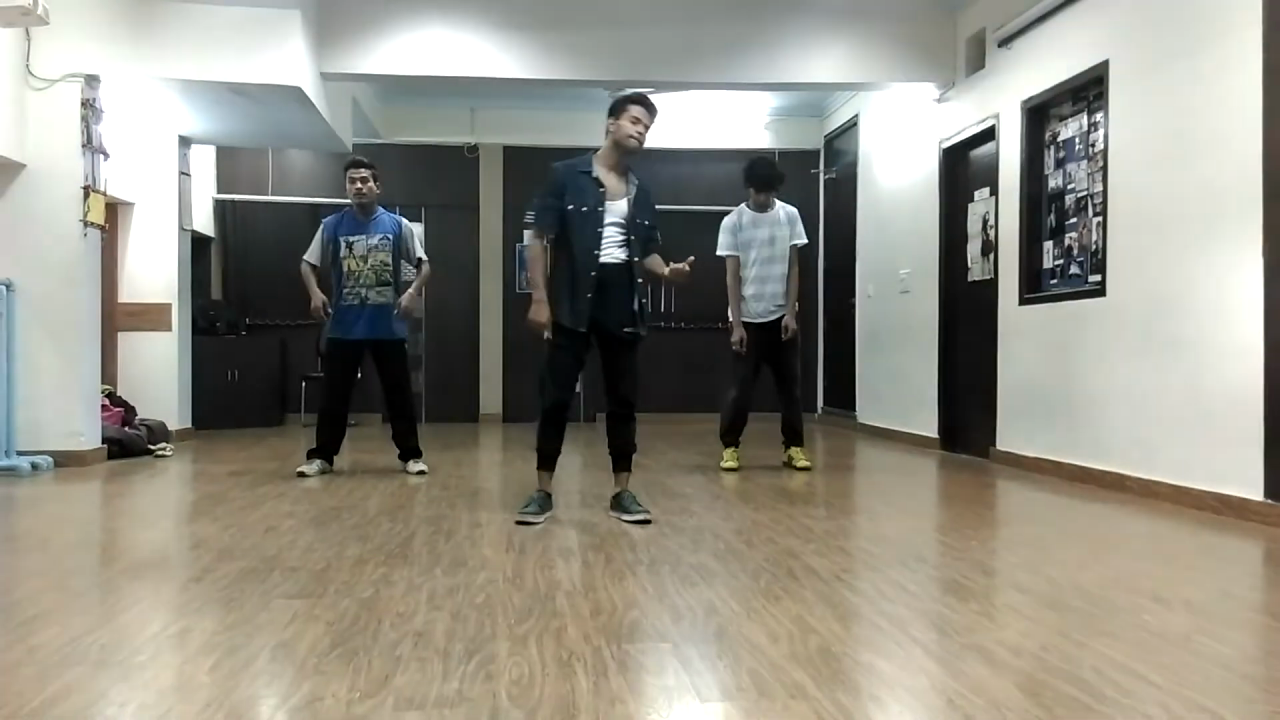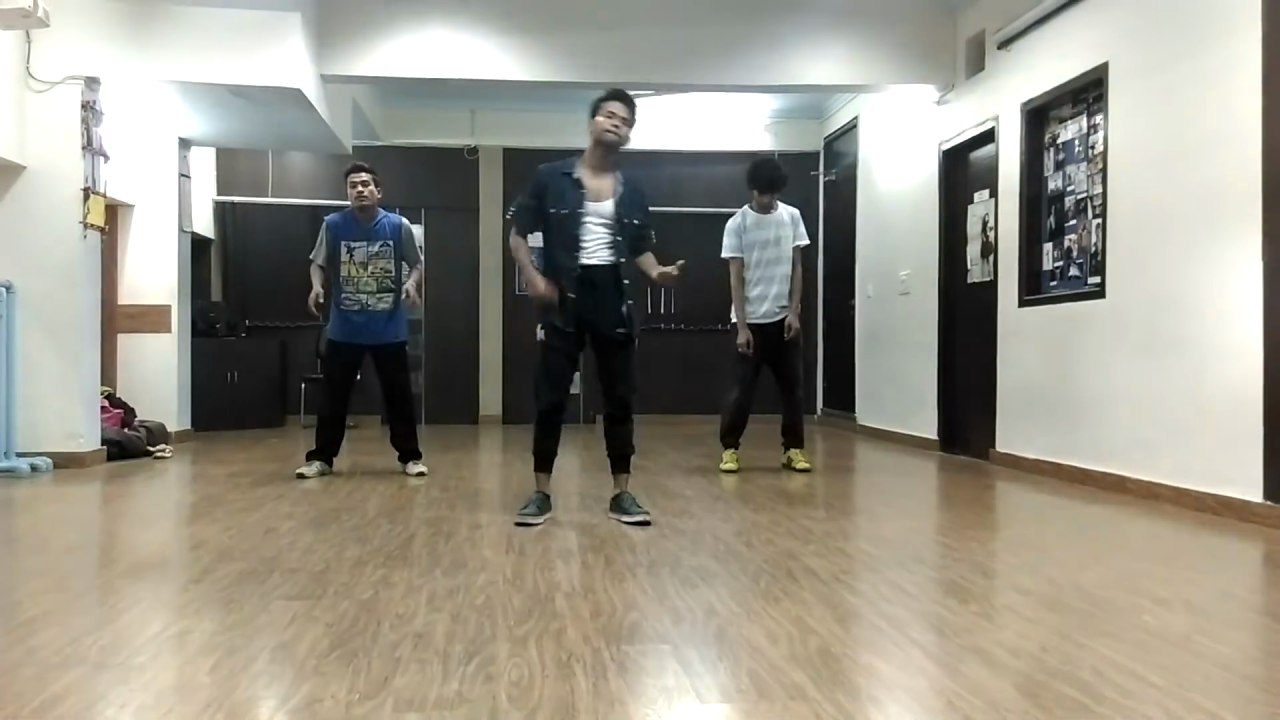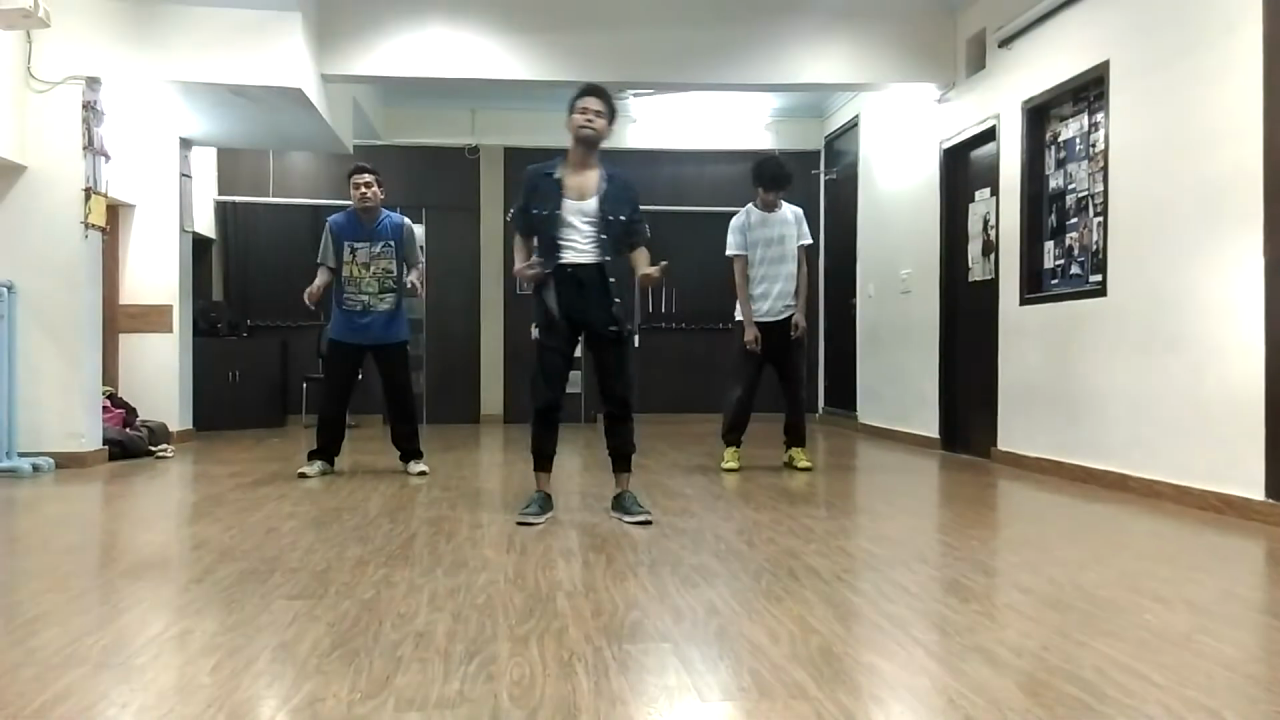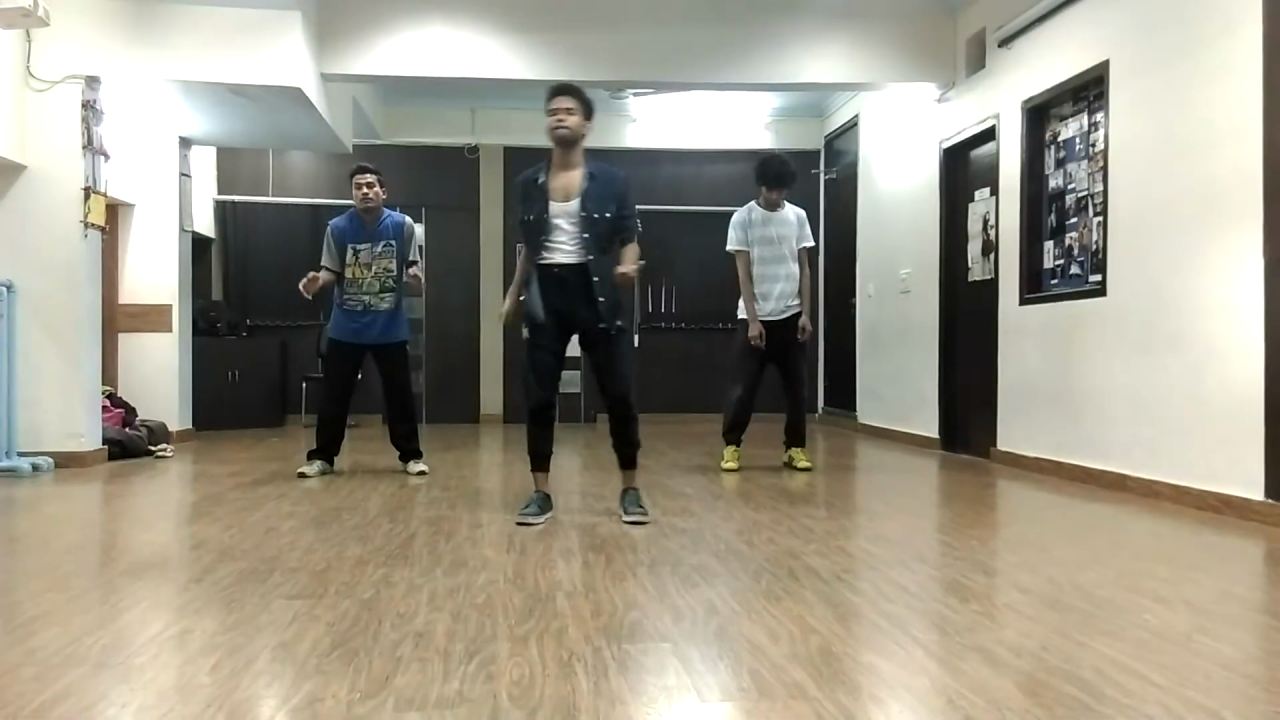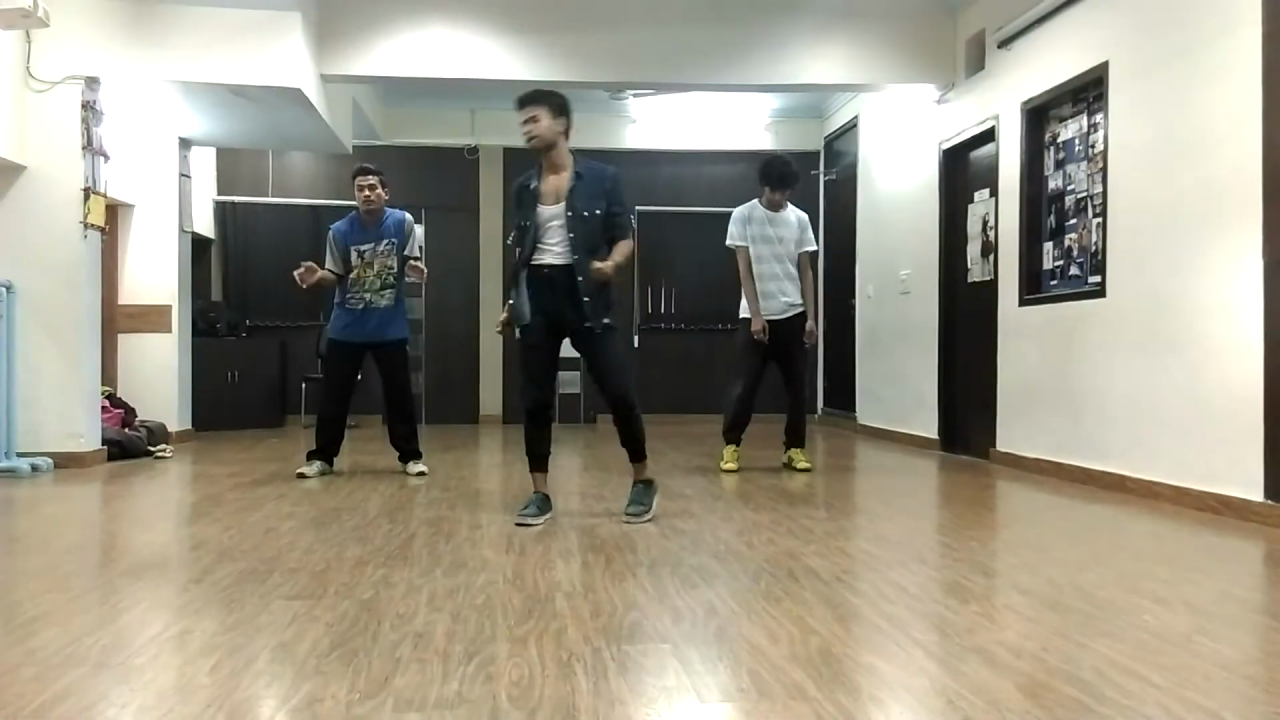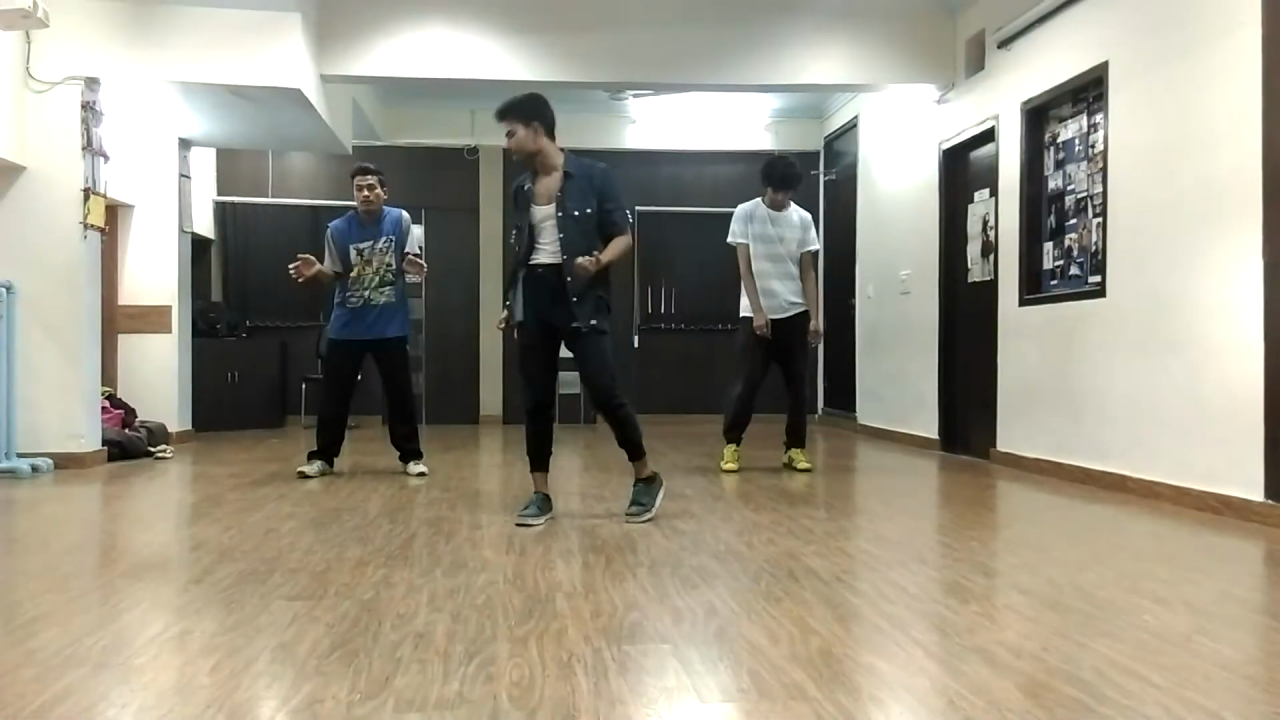
dt=0.1s
person 1, frame 1
left shoulder: (640, 191)
right shoulder: (567, 175)
left elbow: (647, 250)
right elbow: (539, 239)
left wrist: (667, 270)
right wrist: (538, 299)
left hip: (622, 298)
right hip: (575, 298)
left knee: (623, 398)
right knee: (556, 397)
left ankle: (622, 493)
right ankle: (542, 492)
person 1, frame 2
left shoulder: (631, 189)
right shoulder: (551, 178)
left elbow: (640, 248)
right elbow: (517, 233)
left wrist: (657, 271)
right wrist: (532, 276)
left hip: (612, 299)
right hip: (565, 299)
left knee: (619, 400)
right knee: (550, 399)
left ankle: (621, 494)
right ankle: (541, 494)
person 1, frame 3
left shoulder: (621, 186)
right shoulder: (538, 179)
left elbow: (636, 244)
right elbow: (522, 234)
left wrist: (645, 269)
right wrist: (521, 263)
left hip: (606, 295)
right hip: (557, 295)
left knee: (617, 398)
right knee: (546, 397)
left ankle: (623, 493)
right ankle: (542, 493)
person 1, frame 4
left shoulder: (610, 181)
right shoulder: (529, 183)
left elbow: (628, 239)
left wrist: (627, 266)
right wrist: (514, 293)
left hip: (595, 294)
right hip: (546, 295)
left knee: (618, 393)
right knee: (539, 397)
left ankle: (629, 489)
right ankle: (541, 494)
person 1, frame 5
left shoulder: (601, 178)
right shoulder: (524, 187)
left elbow: (626, 237)
left wrist: (610, 265)
right wrist: (511, 303)
left hip: (585, 295)
right hip: (538, 296)
left knee: (617, 388)
right knee: (536, 398)
left ankle: (642, 481)
right ankle: (540, 494)
person 1, frame 6
left shoulder: (594, 176)
right shoulder: (522, 189)
left elbow: (623, 235)
left wrist: (597, 262)
right wrist: (510, 303)
left hip: (581, 295)
right hip: (534, 296)
left knee: (604, 390)
right knee: (536, 400)
left ankle: (646, 477)
right ankle: (540, 494)
person 2, frame 1
left shoulder: (790, 215)
right shoulder: (733, 222)
left elbow: (794, 267)
right elbow: (732, 277)
left wrist: (790, 312)
right wrist: (736, 325)
left hip: (781, 316)
right hip: (748, 318)
left knee: (790, 384)
right knee: (740, 387)
left ankle: (793, 447)
right ankle: (730, 447)
person 2, frame 2
left shoulder: (792, 216)
right shoulder: (736, 224)
left elbow: (797, 268)
right elbow: (736, 278)
left wrist: (794, 312)
right wrist: (742, 327)
left hip: (784, 317)
right hip: (751, 319)
left knee: (792, 385)
right knee: (742, 388)
left ankle: (793, 448)
right ankle: (729, 449)
person 2, frame 3
left shoulder: (796, 215)
right shoulder: (741, 222)
left elbow: (802, 267)
right elbow: (740, 277)
left wrist: (800, 311)
right wrist: (749, 324)
left hip: (788, 316)
right hip: (753, 319)
left knee: (795, 385)
right knee: (744, 387)
left ankle: (795, 447)
right ankle: (731, 447)
person 2, frame 4
left shoulder: (798, 217)
right shoulder: (742, 219)
left elbow: (804, 269)
right elbow: (743, 273)
left wrist: (805, 313)
right wrist: (753, 320)
left hip: (791, 316)
right hip: (755, 317)
left knee: (796, 385)
right knee: (744, 385)
left ankle: (795, 448)
right ankle: (731, 446)
person 2, frame 5
left shoulder: (800, 219)
right shoulder: (743, 215)
left elbow: (805, 271)
right elbow: (744, 270)
left wrist: (811, 317)
right wrist: (756, 315)
left hip: (793, 315)
right hip: (756, 316)
left knee: (797, 385)
right knee: (745, 384)
left ankle: (794, 448)
right ankle: (731, 446)
person 2, frame 6
left shoulder: (803, 219)
right shoulder: (745, 213)
left elbow: (808, 271)
right elbow: (744, 267)
left wrist: (814, 317)
right wrist: (758, 311)
left hip: (794, 315)
right hip: (755, 314)
left knee: (798, 385)
right knee: (746, 383)
left ankle: (795, 449)
right ankle: (731, 446)
person 3, frame 1
left shoulder: (397, 225)
right shoulder: (332, 225)
left elbow: (421, 264)
right elbow: (309, 263)
left wrist: (411, 293)
right wrist: (315, 294)
left hip: (388, 326)
right hip: (343, 326)
left knee: (399, 393)
right knee: (334, 394)
left ankle: (411, 455)
right ankle: (322, 456)
person 3, frame 2
left shoulder: (398, 226)
right shoulder: (333, 225)
left elbow: (416, 263)
right elbow: (320, 264)
left wrist: (412, 283)
right wrist: (317, 288)
left hip: (390, 328)
right hip: (343, 329)
left knee: (399, 395)
right knee: (333, 396)
left ankle: (410, 456)
right ankle: (321, 457)
person 3, frame 3
left shoulder: (401, 226)
right shoulder: (336, 225)
left elbow: (414, 264)
right elbow: (328, 267)
left wrist: (413, 278)
right wrist: (318, 285)
left hip: (391, 328)
right hip: (345, 328)
left knee: (400, 394)
right knee: (334, 395)
left ankle: (411, 455)
right ankle: (323, 456)
person 3, frame 4
left shoulder: (402, 225)
right shoulder: (338, 228)
left elbow: (411, 263)
right elbow: (332, 271)
left wrist: (413, 273)
right wrist: (318, 281)
left hip: (391, 328)
right hip: (346, 328)
left knee: (400, 394)
right knee: (334, 395)
left ankle: (411, 455)
right ankle: (323, 456)
person 3, frame 5
left shoulder: (403, 222)
right shoulder: (340, 231)
left elbow: (409, 262)
right elbow: (337, 275)
left wrist: (414, 269)
right wrist: (318, 276)
left hip: (391, 327)
right hip: (346, 327)
left knee: (399, 393)
right knee: (333, 394)
left ankle: (411, 456)
right ankle: (322, 457)
person 3, frame 6
left shoulder: (400, 220)
right shoulder: (338, 229)
left elbow: (409, 261)
right elbow: (335, 273)
left wrist: (413, 265)
right wrist: (315, 270)
left hip: (391, 325)
right hip: (346, 326)
left knee: (400, 392)
right knee: (334, 393)
left ankle: (411, 456)
right ankle: (323, 457)
